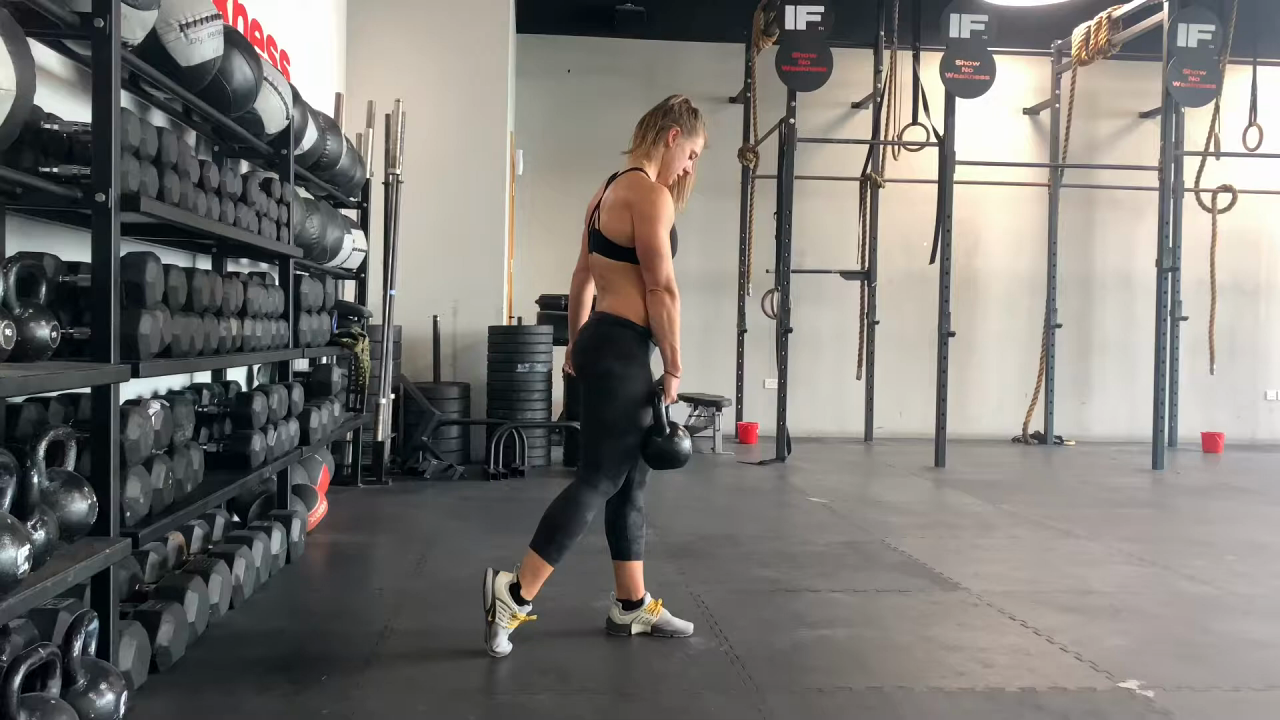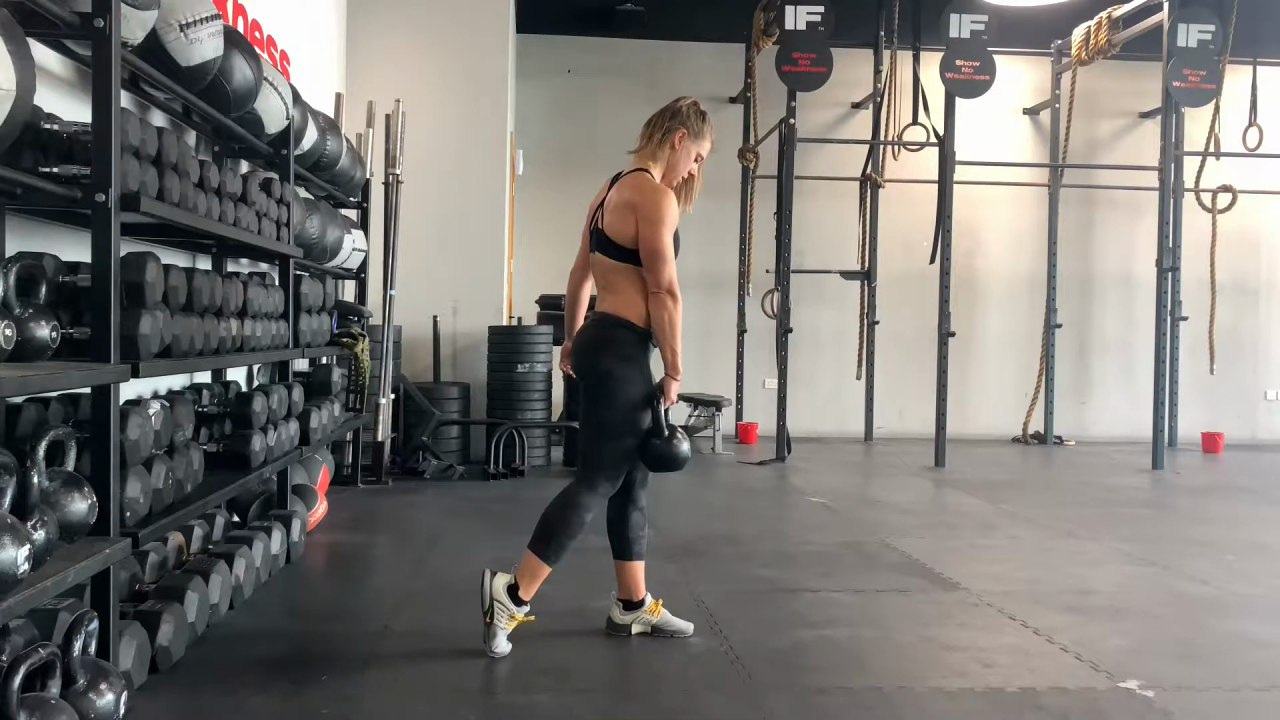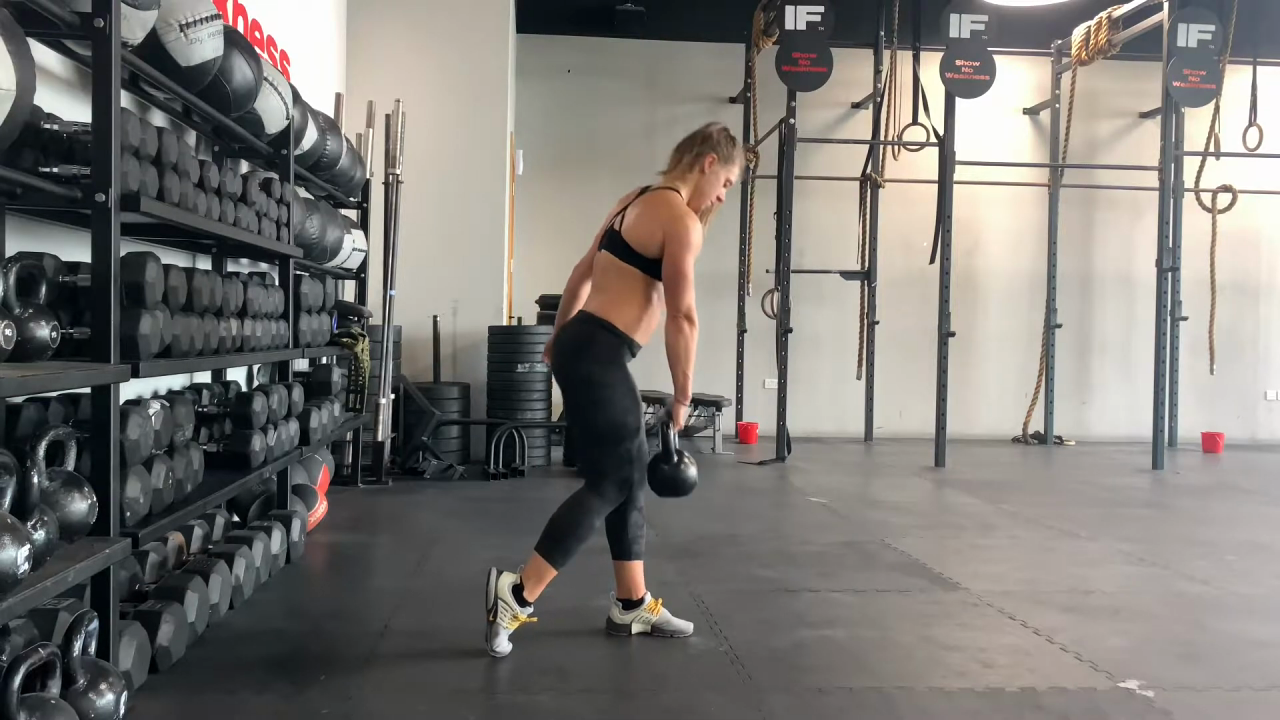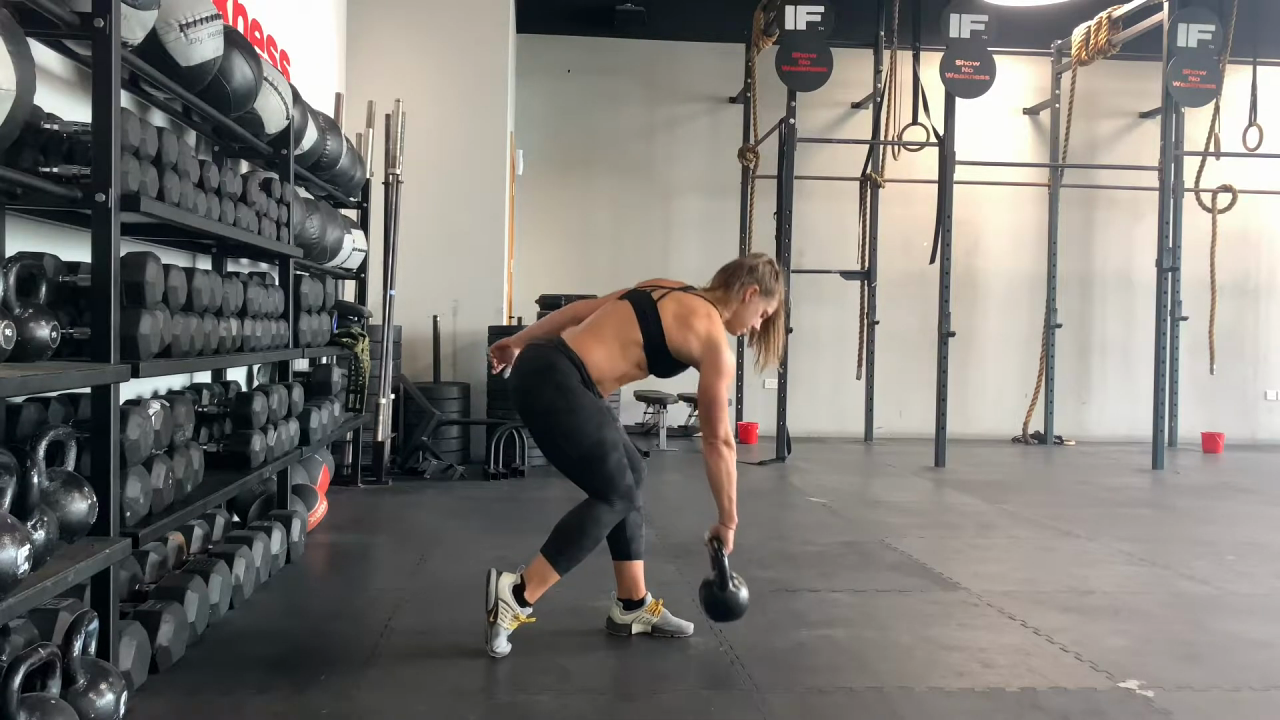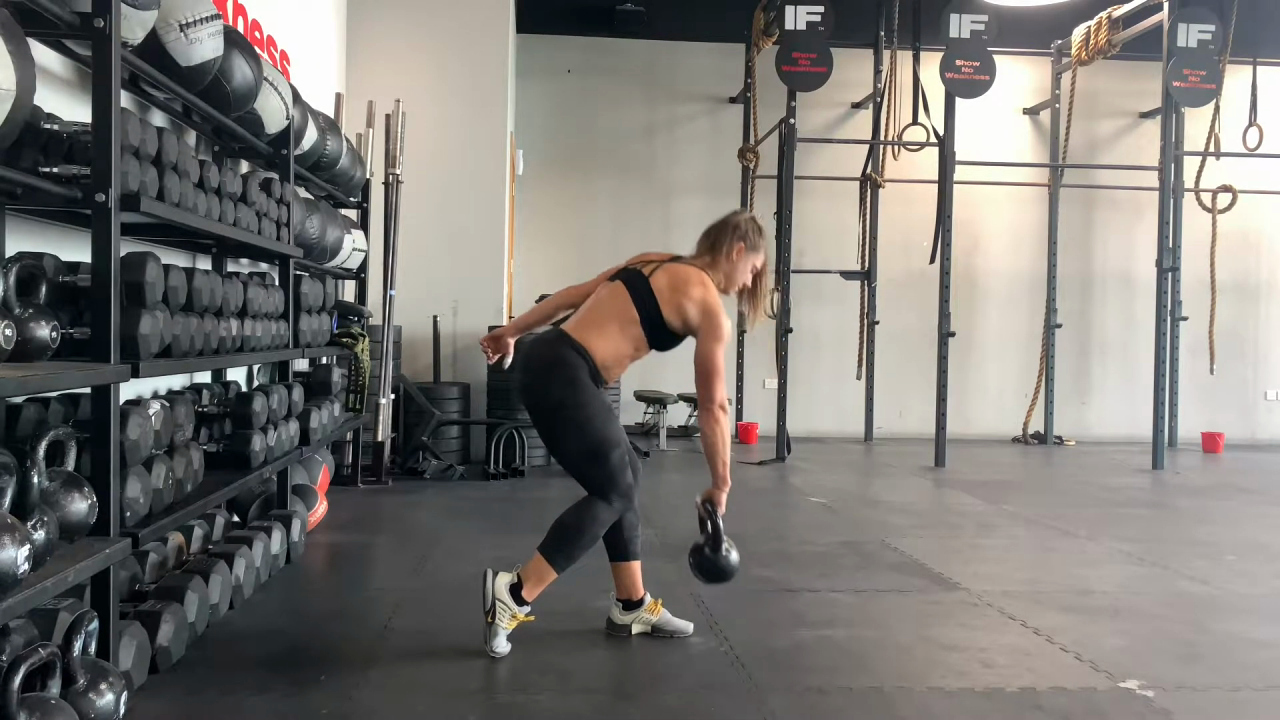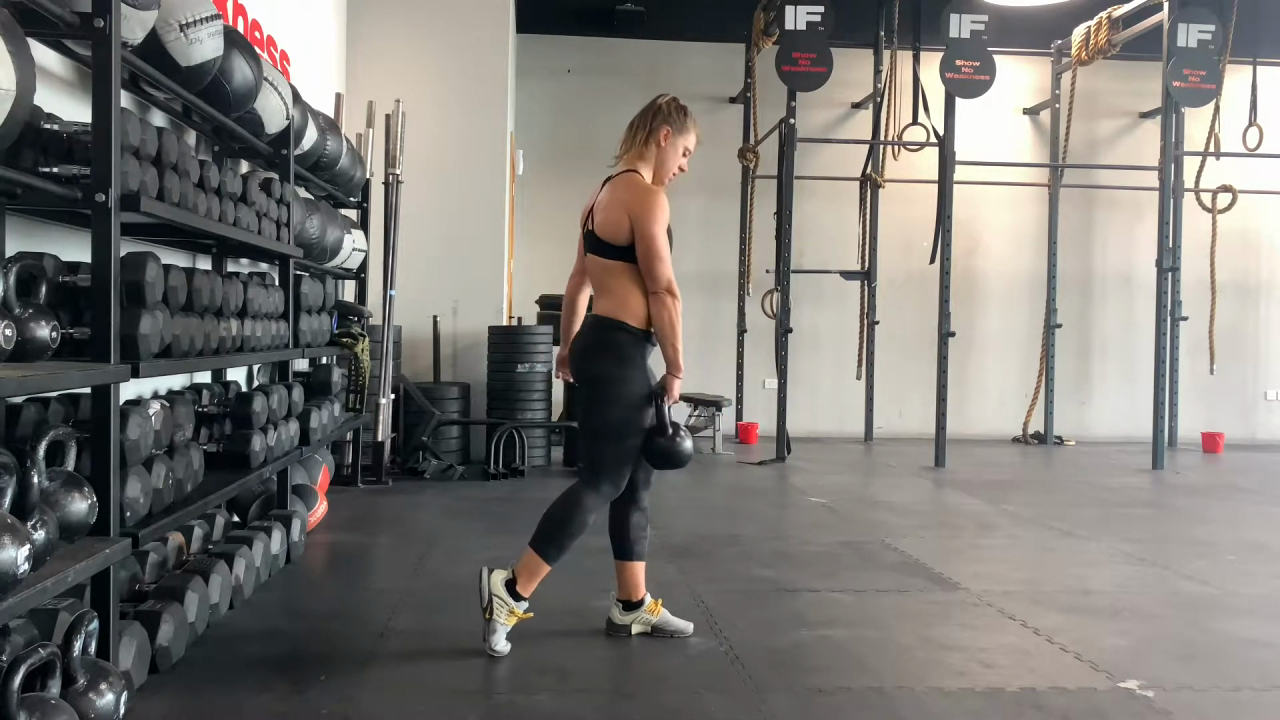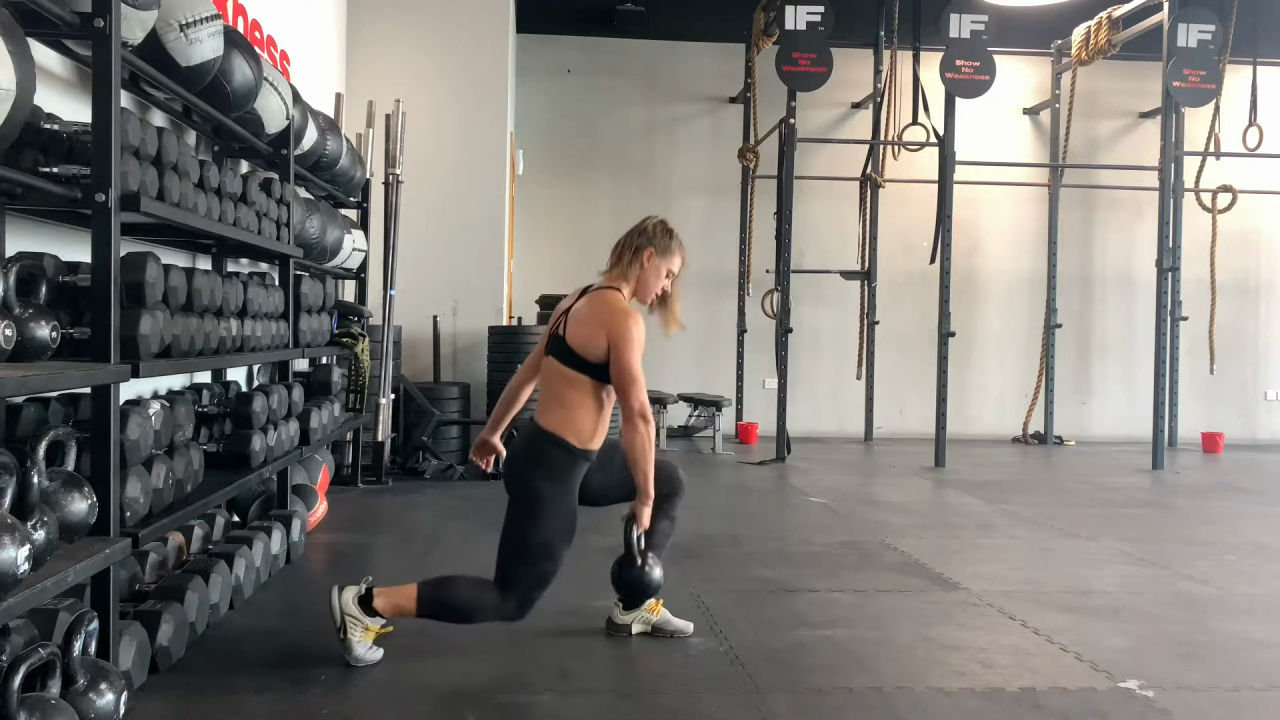
dt=0.7s
person 1, frame 1
left shoulder: (612, 188)
right shoulder: (651, 194)
left elbow: (583, 276)
right elbow: (661, 288)
left wrist: (576, 343)
right wrist: (674, 367)
left hip: (602, 342)
right hip: (622, 350)
left knee: (630, 479)
right knee: (599, 479)
left ankle: (631, 605)
right ankle: (513, 593)
person 1, frame 2
left shoulder: (613, 188)
right shoulder: (655, 196)
left elbow: (581, 272)
right elbow: (663, 292)
left wrist: (572, 340)
right wrist: (674, 370)
left hip: (600, 342)
right hip: (621, 352)
left knee: (631, 480)
right knee: (598, 480)
left ankle: (632, 605)
right ankle: (511, 593)
person 1, frame 3
left shoulder: (639, 200)
right shoulder: (681, 219)
left elbow: (584, 271)
right elbow: (681, 317)
left wrist: (561, 334)
right wrist: (682, 397)
left hip: (580, 345)
right hip: (598, 355)
left knee: (630, 475)
right knee: (610, 483)
left ankle: (632, 605)
right ankle: (515, 595)
person 1, frame 4
left shoulder: (669, 293)
right shoulder: (713, 341)
left elbow: (583, 309)
right elbow: (718, 442)
left wrist: (520, 341)
right wrist: (727, 521)
left hip: (543, 365)
right hip: (555, 382)
left knee: (629, 474)
right knee: (615, 495)
left ankle: (632, 605)
right ankle: (516, 595)
person 1, frame 5
left shoulder: (656, 263)
right shoulder: (708, 307)
left elbow: (574, 295)
right elbow: (713, 407)
left wrist: (512, 332)
right wrist: (720, 487)
left hip: (549, 360)
right hip: (563, 376)
left knee: (624, 480)
right knee: (611, 493)
left ankle: (632, 607)
right ankle: (513, 595)
person 1, frame 6
left shoulder: (606, 192)
right shoulder: (646, 197)
left elbow: (579, 281)
right elbow: (662, 291)
left wrist: (568, 346)
right wrist: (675, 369)
left hip: (600, 346)
right hip: (618, 353)
left knee: (633, 480)
right knee: (602, 482)
left ankle: (631, 606)
right ankle: (510, 591)
person 1, frame 7
left shoulder: (579, 300)
right shoulder: (622, 317)
left elbow: (527, 374)
right elbow: (636, 414)
left wrist: (492, 432)
right wrist: (644, 499)
left hip: (557, 454)
right hip: (551, 469)
left knee: (670, 485)
right knee: (511, 599)
left ankle: (633, 608)
right ankle: (365, 605)
